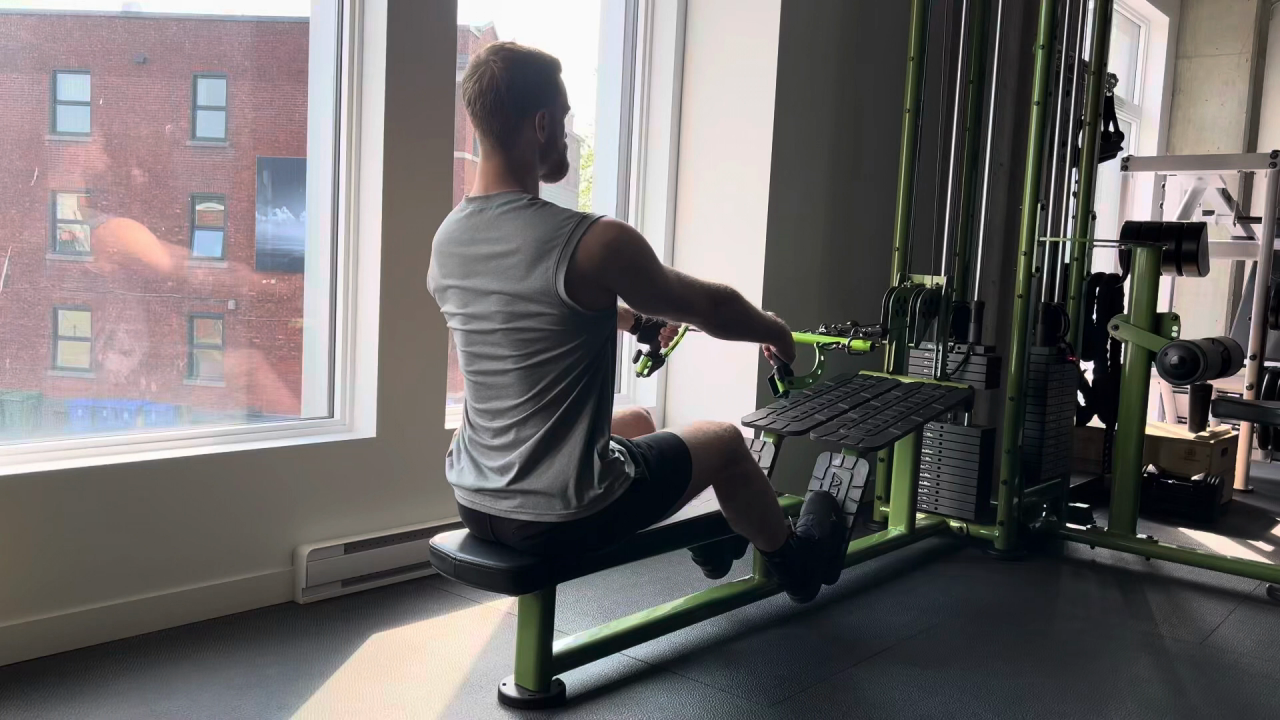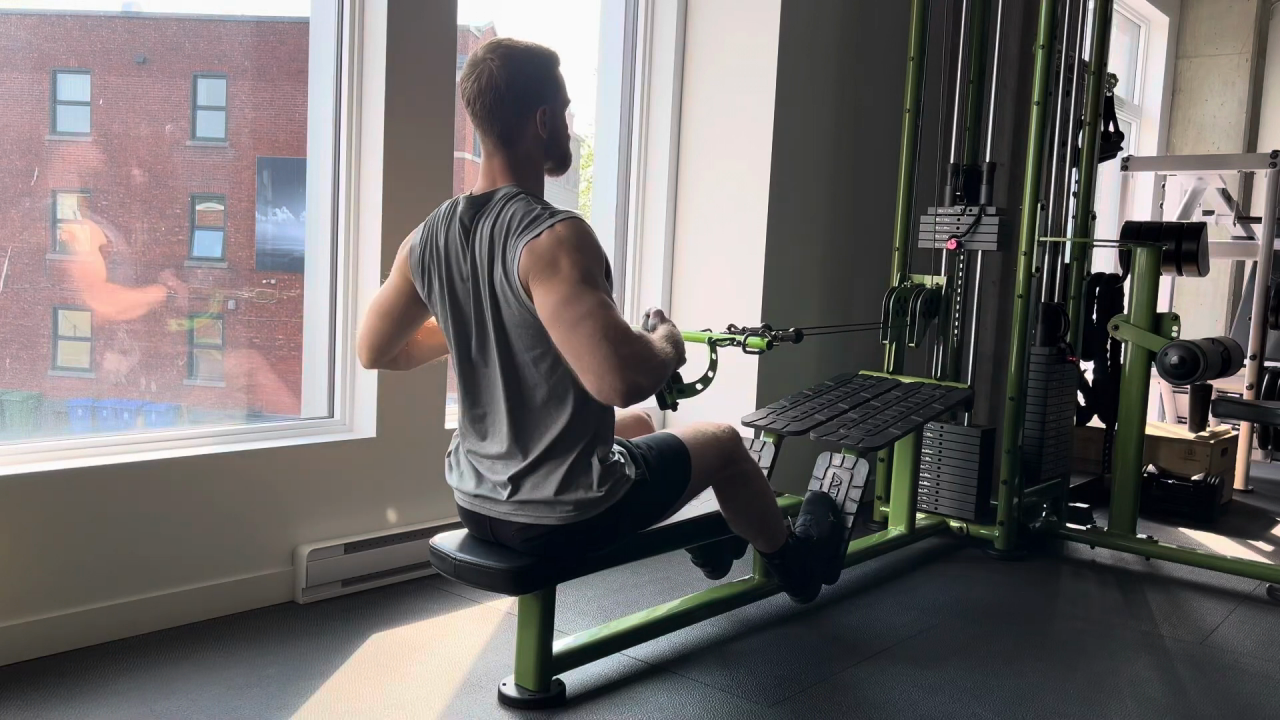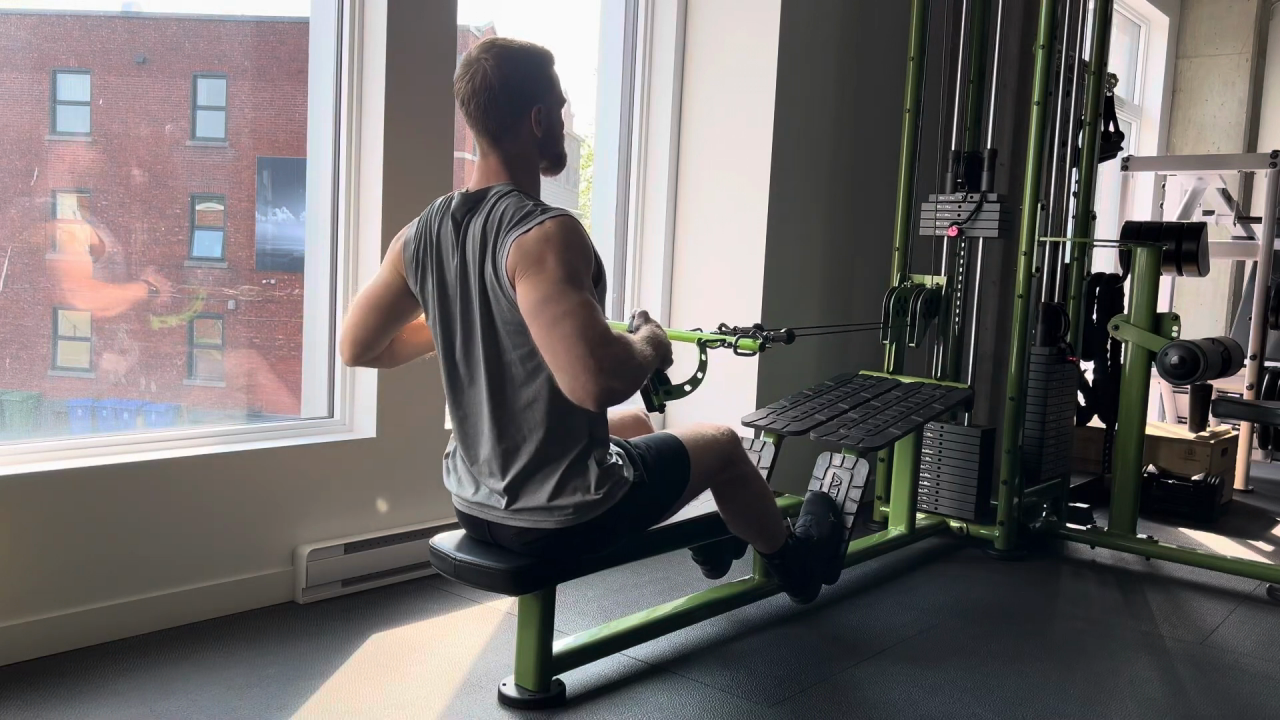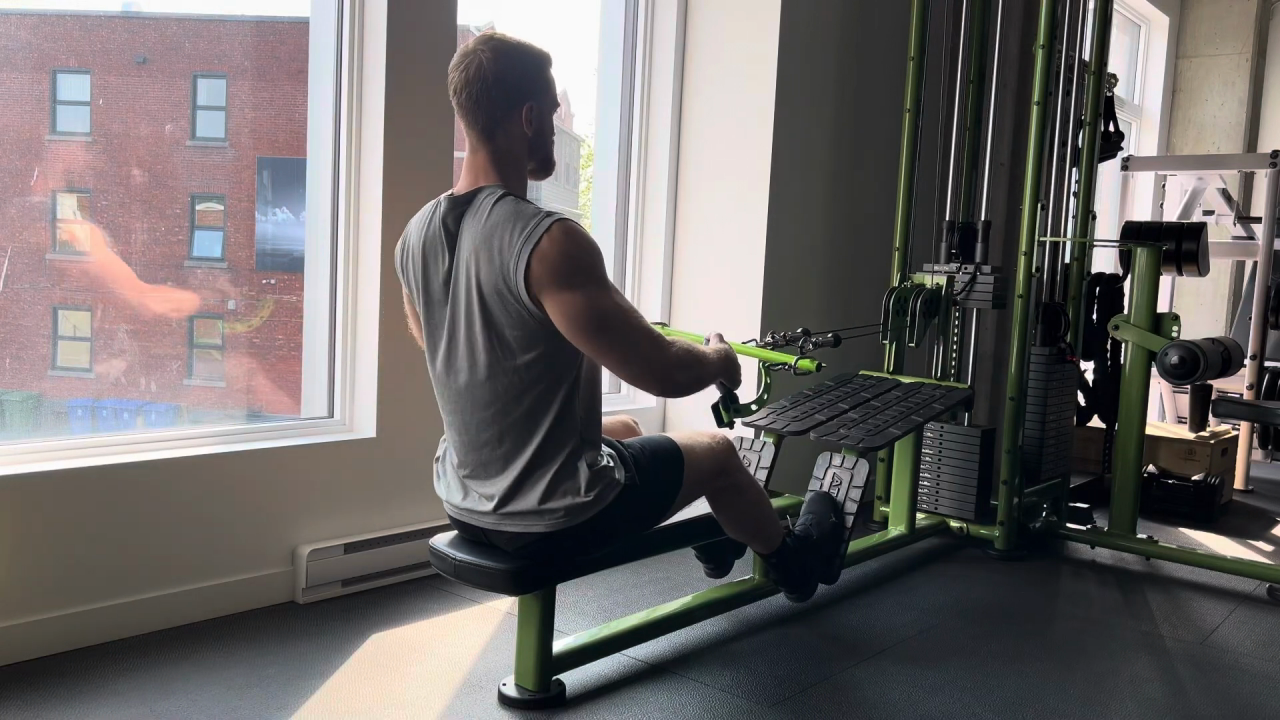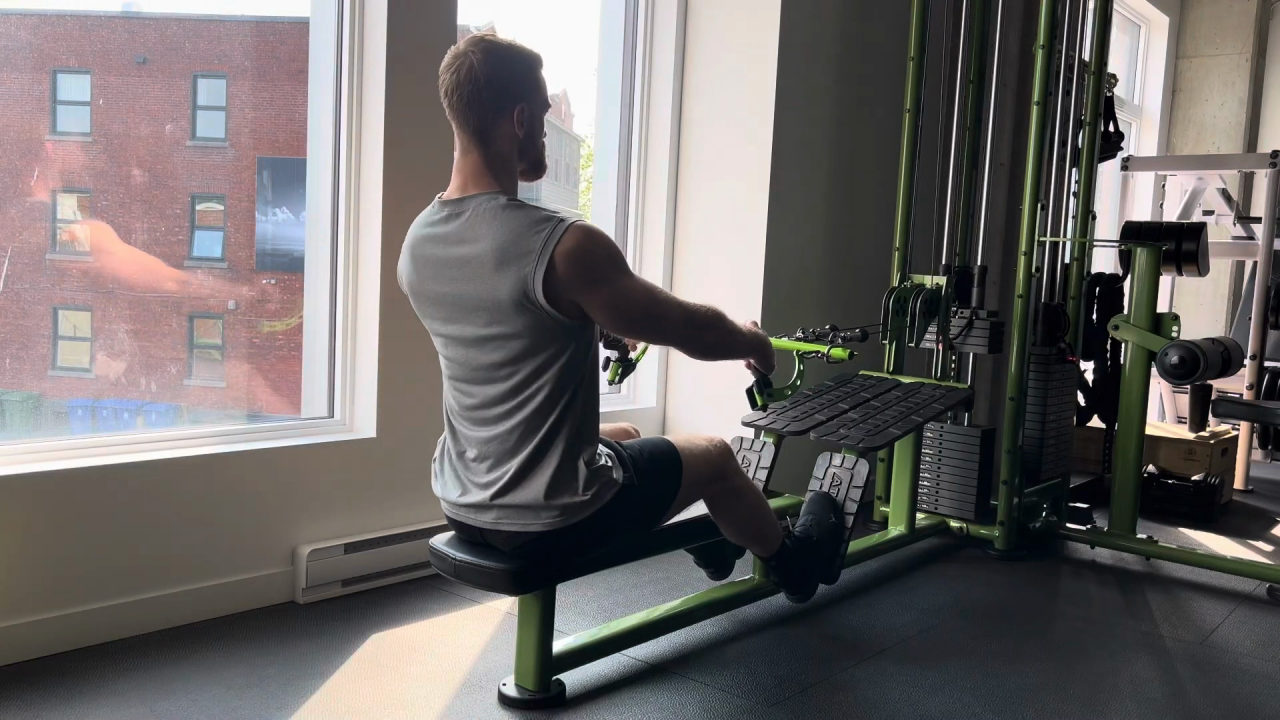
dt=1s
person 1, frame 1
left shoulder: (448, 240)
right shoulder: (592, 243)
right elbow: (713, 308)
left wrist: (626, 315)
right wrist: (774, 331)
left hip: (475, 503)
right hip: (565, 517)
left knee: (636, 423)
right knee: (723, 440)
right ankle: (798, 560)
person 1, frame 2
left shoulder: (427, 239)
right shoulder: (553, 239)
left elbow: (375, 351)
right elbow: (624, 380)
right wrist: (668, 343)
left hip: (476, 503)
right hip: (568, 517)
left knee: (636, 426)
right knee: (723, 442)
left ankle: (712, 542)
right ankle: (796, 561)
person 1, frame 3
left shoulder: (420, 235)
right shoulder: (544, 236)
left elbow: (356, 347)
right elbow: (598, 381)
right wrist: (650, 343)
left hip: (474, 505)
right hip: (564, 519)
left knee: (633, 426)
right knee: (721, 444)
left ankle: (710, 540)
right ankle: (795, 562)
person 1, frame 4
left shoulder: (417, 235)
right shoulder: (548, 243)
right elbow: (663, 373)
right wrist: (718, 360)
left hip: (464, 503)
right hip: (554, 520)
left knee: (622, 428)
right knee: (717, 453)
left ankle: (715, 540)
right ankle: (794, 560)
person 1, frame 5
left shoulder: (417, 244)
right shoulder: (563, 247)
right elbow: (692, 330)
right wrist: (752, 342)
left hip: (461, 505)
right hip: (551, 520)
left knee: (624, 434)
right knee: (714, 455)
right ankle: (793, 562)
